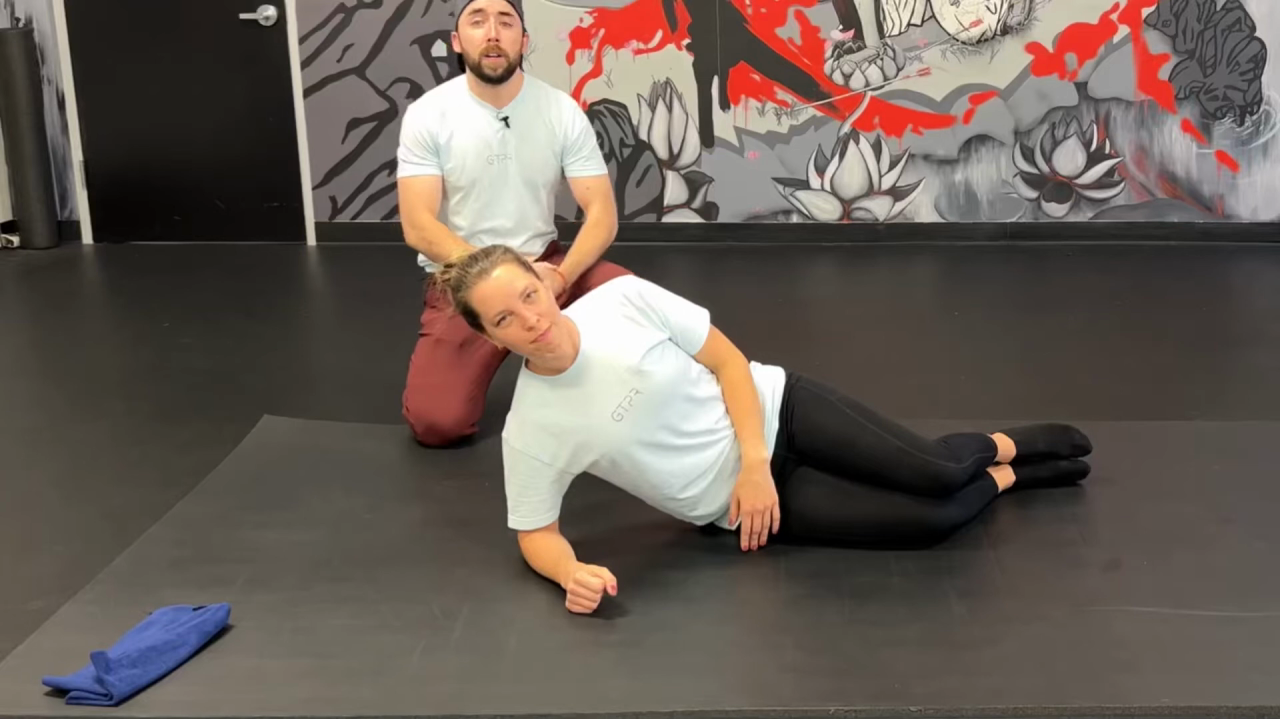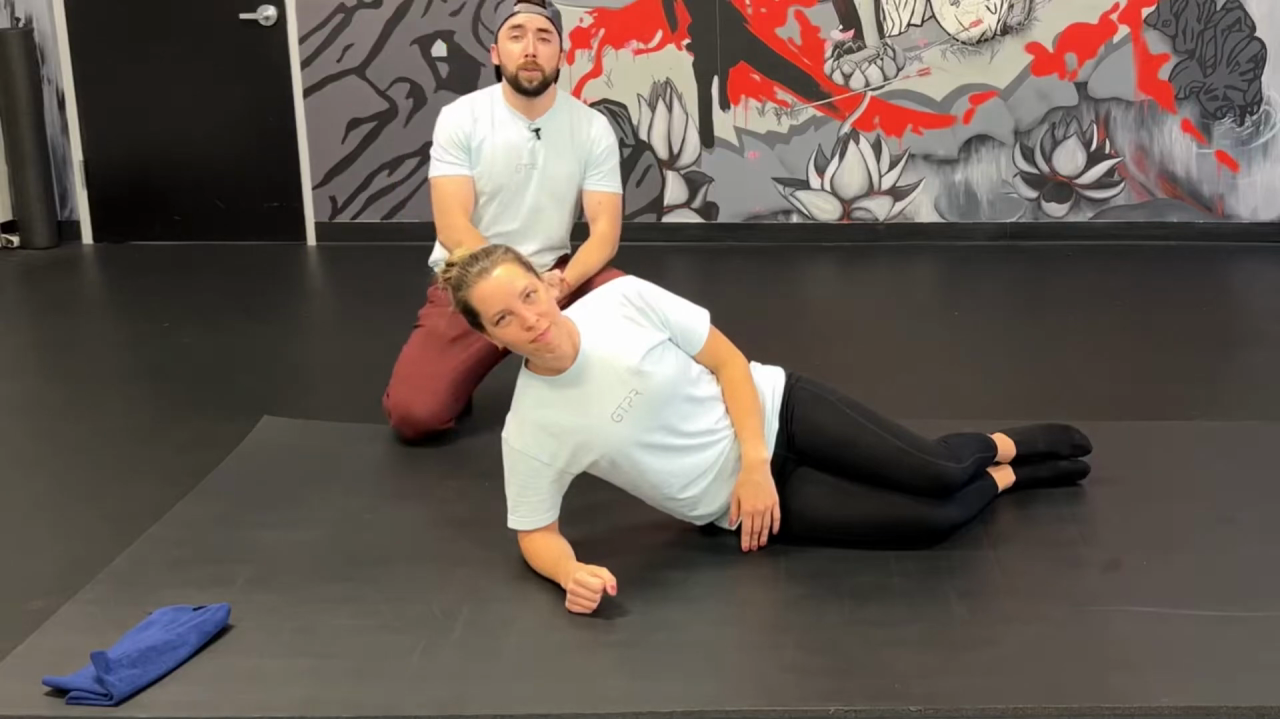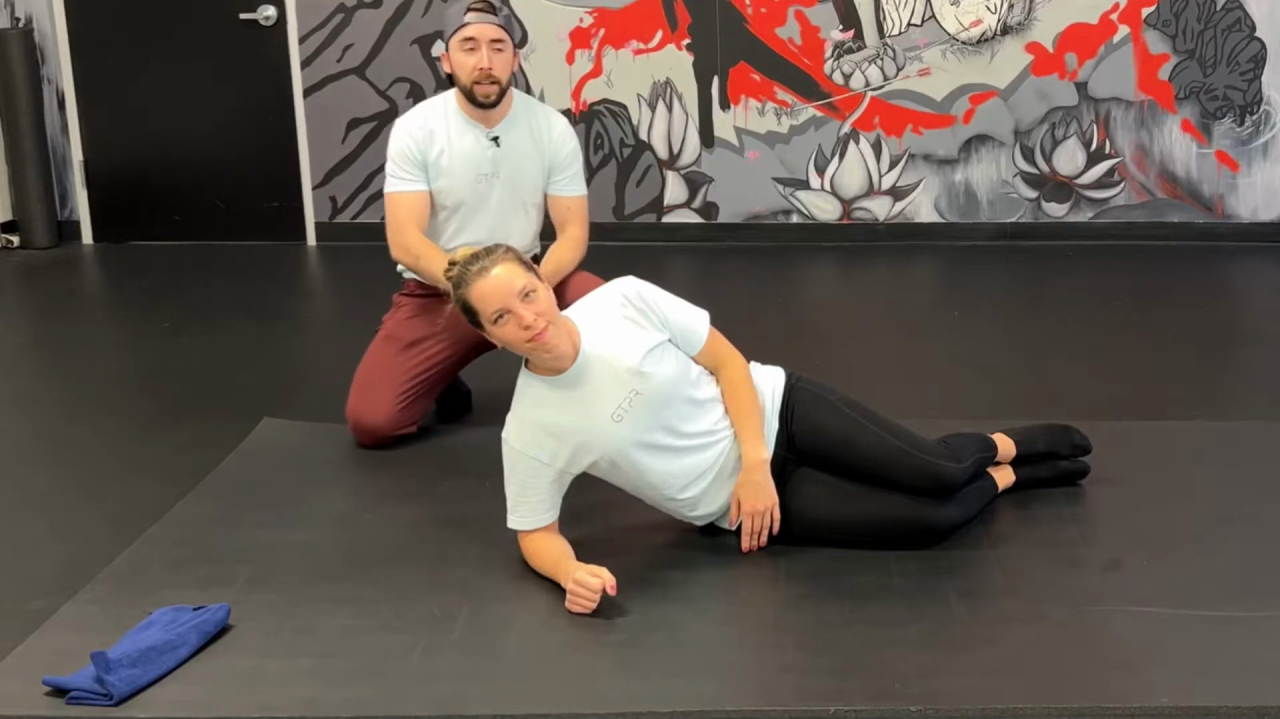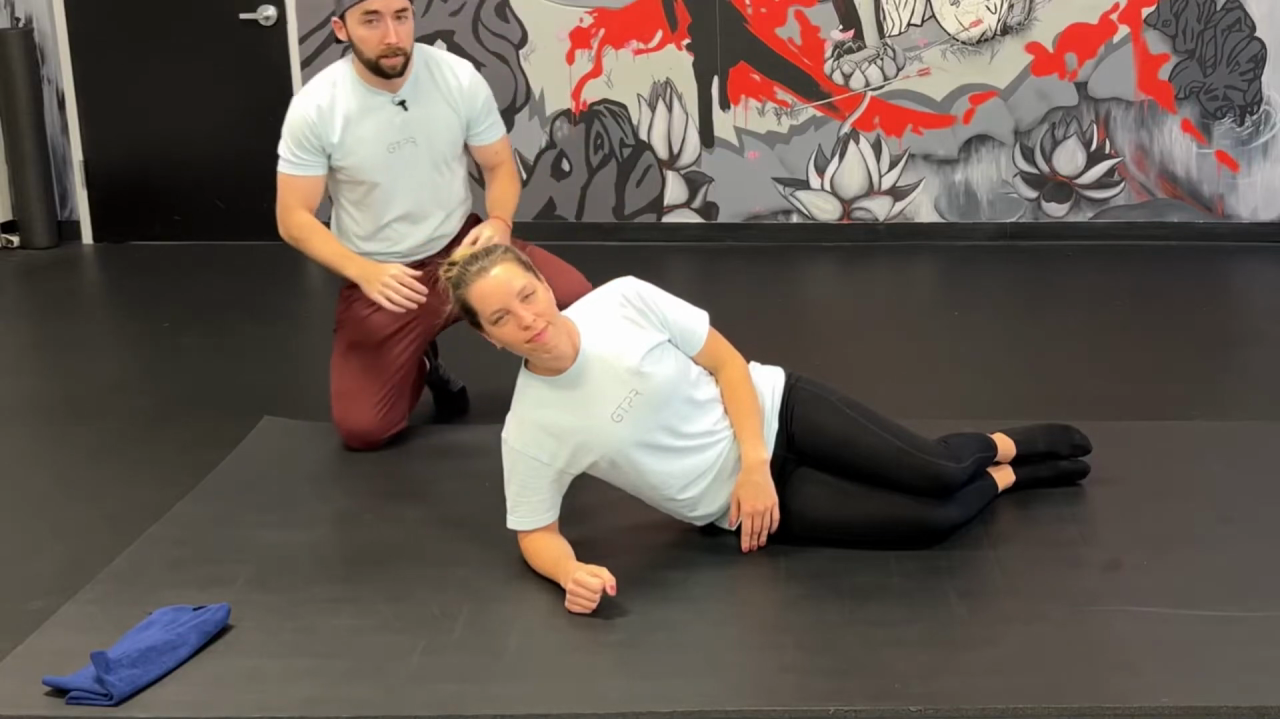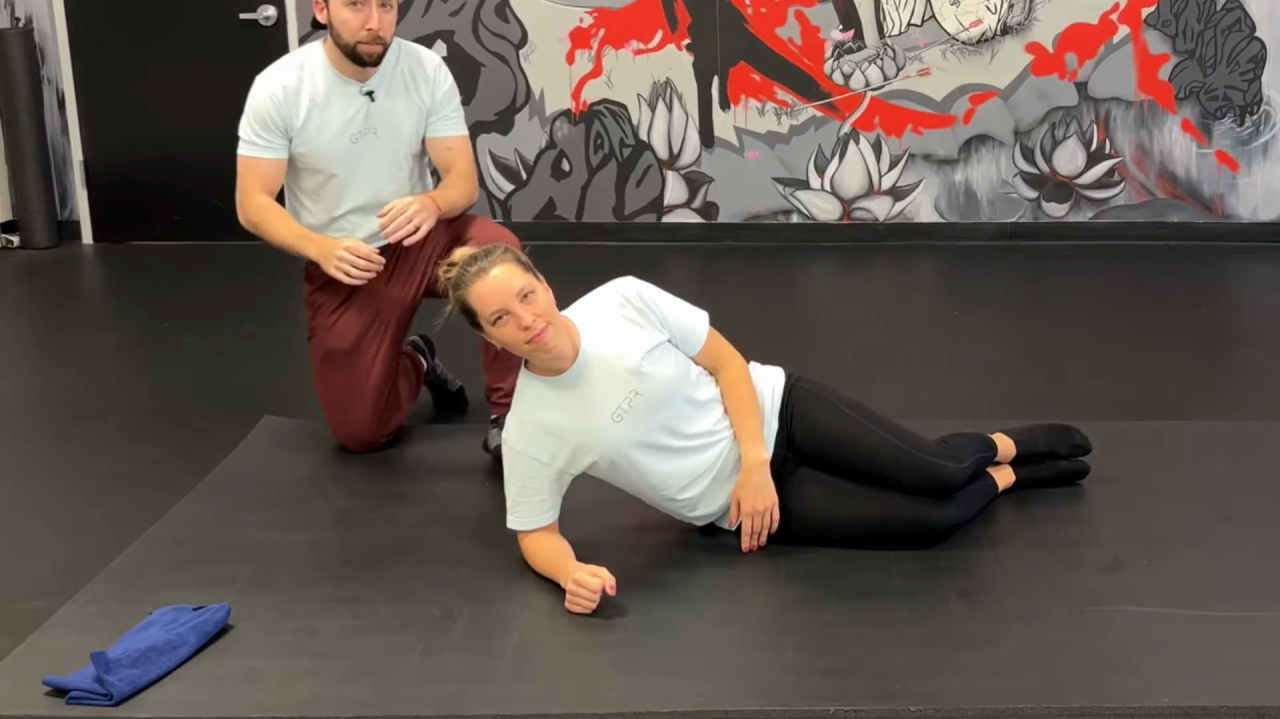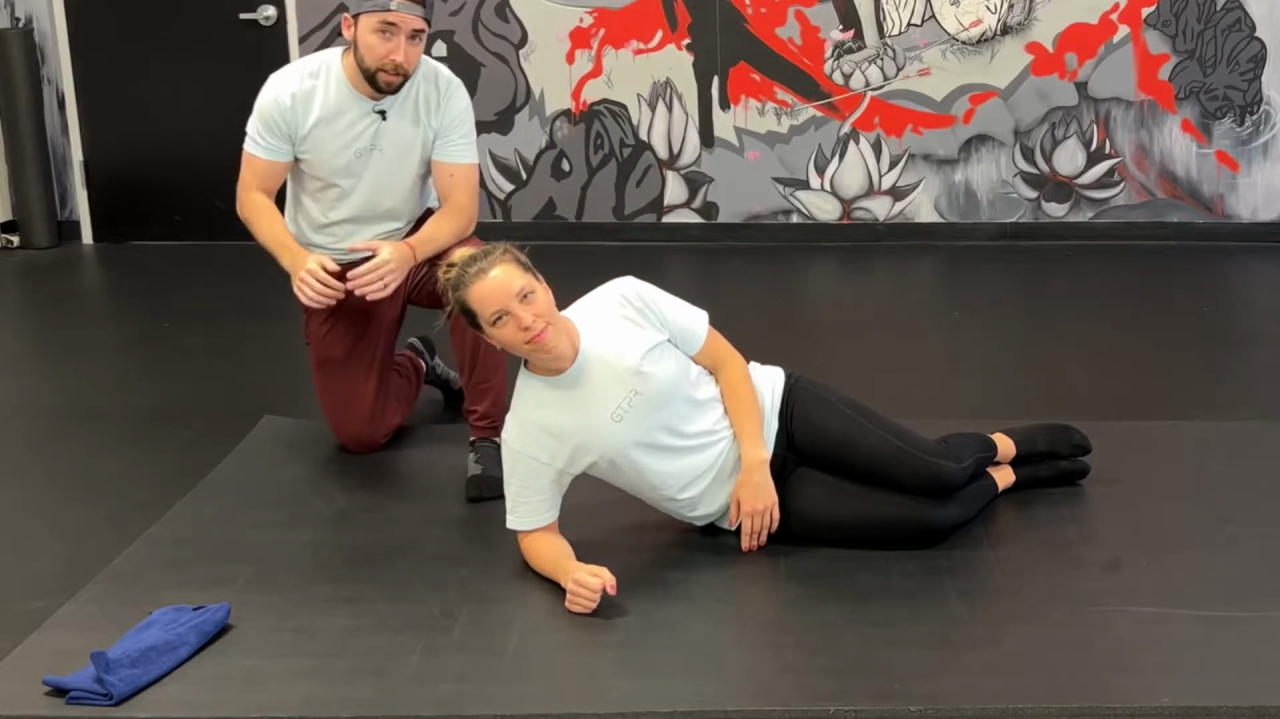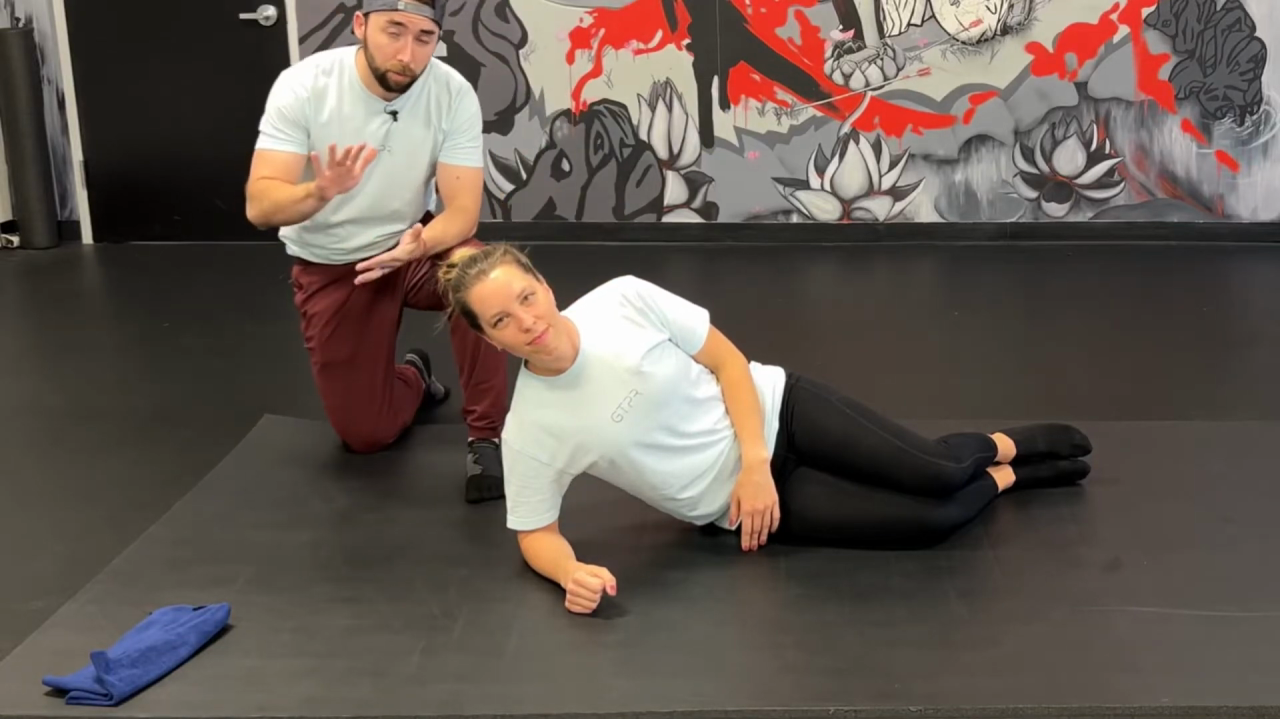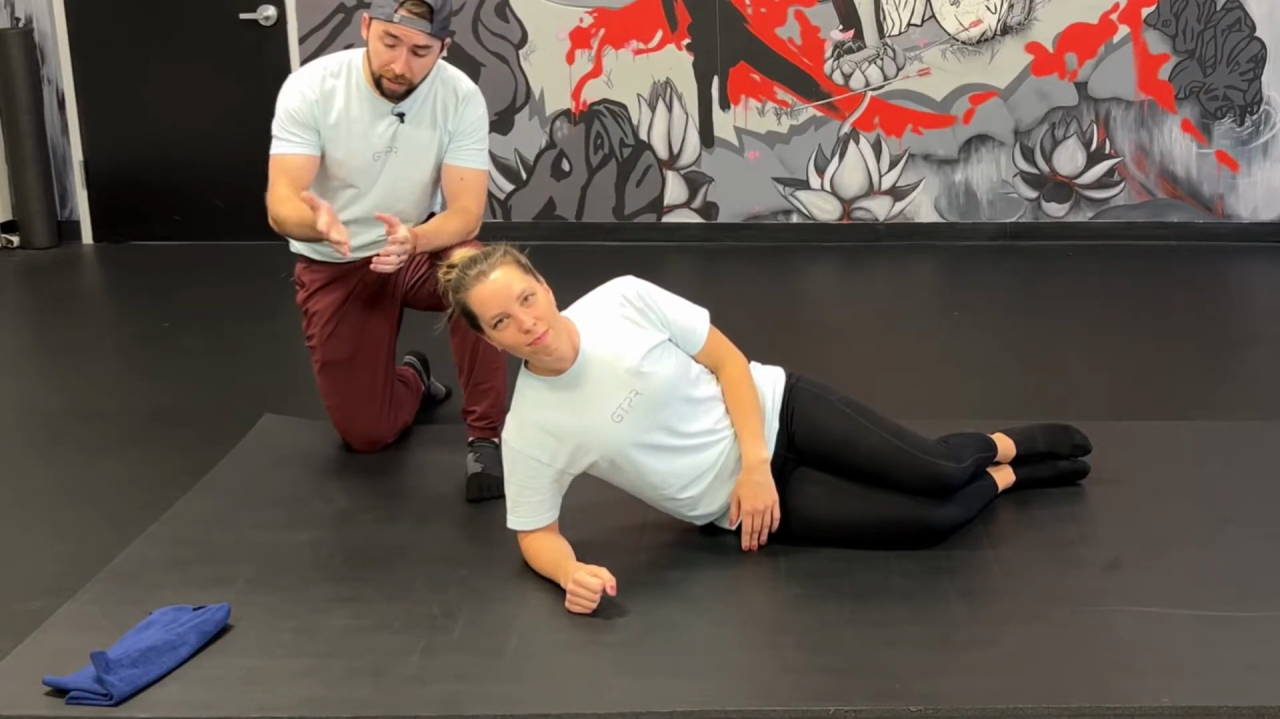
dt=0.4s
person 1, frame 1
left shoulder: (624, 298)
right shoulder: (530, 431)
left elbow: (729, 361)
right elbow: (535, 533)
left wrist: (755, 461)
right wrist: (571, 573)
left hip: (772, 408)
right hip: (731, 499)
left knee: (937, 472)
right knee: (932, 521)
left ankle: (1005, 447)
right ankle: (1004, 477)
person 1, frame 2
left shoulder: (625, 299)
right shoulder: (528, 431)
left elbow: (730, 362)
right elbow: (535, 533)
left wrist: (755, 462)
right wrist: (571, 573)
left hip: (771, 411)
right hip: (729, 500)
left knee: (937, 475)
right knee: (931, 522)
left ankle: (1005, 445)
right ankle: (1006, 479)
person 1, frame 3
left shoulder: (625, 299)
right shoulder: (529, 431)
left elbow: (729, 363)
right elbow: (535, 533)
left wrist: (754, 462)
right wrist: (570, 572)
left hip: (773, 410)
right hip: (727, 498)
left knee: (937, 473)
right knee: (931, 522)
left ankle: (1006, 446)
right ankle: (1004, 478)
person 1, frame 4
left shoulder: (624, 299)
right shoulder: (527, 432)
left elbow: (729, 364)
right elbow: (535, 533)
left wrist: (755, 462)
right wrist: (571, 573)
left hip: (771, 412)
right hip: (727, 497)
left knee: (937, 474)
right knee: (932, 522)
left ankle: (1007, 445)
right ankle: (1007, 478)
person 1, frame 5
left shoulder: (624, 299)
right shoulder: (529, 431)
left elbow: (729, 364)
right elbow: (535, 533)
left wrist: (755, 463)
right wrist: (570, 573)
left hip: (773, 409)
right hip: (730, 500)
left knee: (936, 472)
right knee: (930, 522)
left ankle: (1006, 447)
right ankle: (1004, 478)
person 1, frame 6
left shoulder: (623, 298)
right shoulder: (528, 430)
left elbow: (728, 363)
right elbow: (535, 534)
left wrist: (755, 463)
right wrist: (571, 573)
left hip: (772, 411)
right hip: (729, 501)
left knee: (936, 474)
right knee: (932, 521)
left ankle: (1008, 445)
right ankle: (1005, 479)
person 1, frame 7
left shoulder: (624, 298)
right shoulder: (529, 430)
left elbow: (730, 361)
right elbow: (535, 533)
left wrist: (755, 462)
right wrist: (570, 572)
left hip: (773, 409)
right hip: (727, 497)
left knee: (935, 473)
right knee: (930, 522)
left ankle: (1005, 446)
right ankle: (1004, 478)
person 1, frame 8
left shoulder: (623, 298)
right shoulder: (528, 431)
left elbow: (729, 362)
right elbow: (535, 534)
left wrist: (756, 462)
right wrist: (570, 573)
left hip: (772, 411)
right hip: (730, 500)
left knee: (936, 474)
right knee: (932, 521)
left ankle: (1007, 445)
right ankle: (1004, 479)
person 2, frame 1
left shoulder: (563, 111)
right shoulder: (428, 115)
left elbow: (602, 214)
right elbow: (418, 227)
left wrist: (558, 276)
left hip: (544, 264)
right knee: (437, 423)
right ankle: (461, 362)
person 2, frame 2
left shoulder: (594, 129)
right shoulder: (461, 118)
left elbow: (605, 231)
right elbow: (453, 228)
left wrist: (560, 286)
left hip: (551, 274)
right knee: (414, 415)
right ankle: (463, 365)
person 2, frame 3
left shoulder: (553, 129)
right shoulder: (414, 129)
left elbow: (573, 232)
right elbow: (405, 243)
right hip: (434, 292)
right knee: (371, 422)
right ankle: (443, 372)
person 2, frame 4
left shoulder: (459, 77)
right shoulder: (314, 108)
left elbow: (501, 168)
right elbow: (294, 219)
left wrist: (498, 222)
right wrist: (367, 273)
left hip: (460, 246)
right hip: (376, 276)
left knee: (574, 300)
right knee: (362, 430)
right ankle: (420, 365)
person 2, frame 5
left shoulder: (427, 70)
right shoulder: (278, 89)
left elbow: (463, 178)
right elbow: (252, 205)
left wrist: (431, 205)
right wrist: (322, 249)
left hip: (419, 238)
right hip: (341, 267)
left knee: (498, 251)
right knee: (360, 434)
left ankle: (506, 412)
right ankle: (415, 364)
person 2, frame 6
left shoulder: (445, 92)
right shoulder: (289, 91)
left elbow: (461, 207)
right elbow: (252, 195)
left wrist: (408, 253)
right wrist: (295, 259)
left hip: (414, 242)
right hip: (333, 269)
right knee: (360, 434)
left ankle: (487, 436)
right ankle: (416, 365)
person 2, frame 7
left shoulder: (454, 95)
right shoulder: (302, 86)
left elbow: (463, 210)
right elbow: (260, 205)
left wrist: (417, 244)
right wrist: (321, 192)
left hip: (413, 244)
right hip: (328, 268)
right knee: (365, 435)
left ankle: (486, 436)
right ankle: (413, 379)
person 2, frame 8
left shoulder: (461, 97)
right shoulder: (310, 88)
left elbow: (466, 213)
right elbow: (280, 205)
left wrist: (412, 238)
right wrist: (317, 221)
left hip: (418, 244)
right hip: (332, 268)
right knee: (365, 434)
left ankle: (487, 436)
right ankle: (413, 380)
